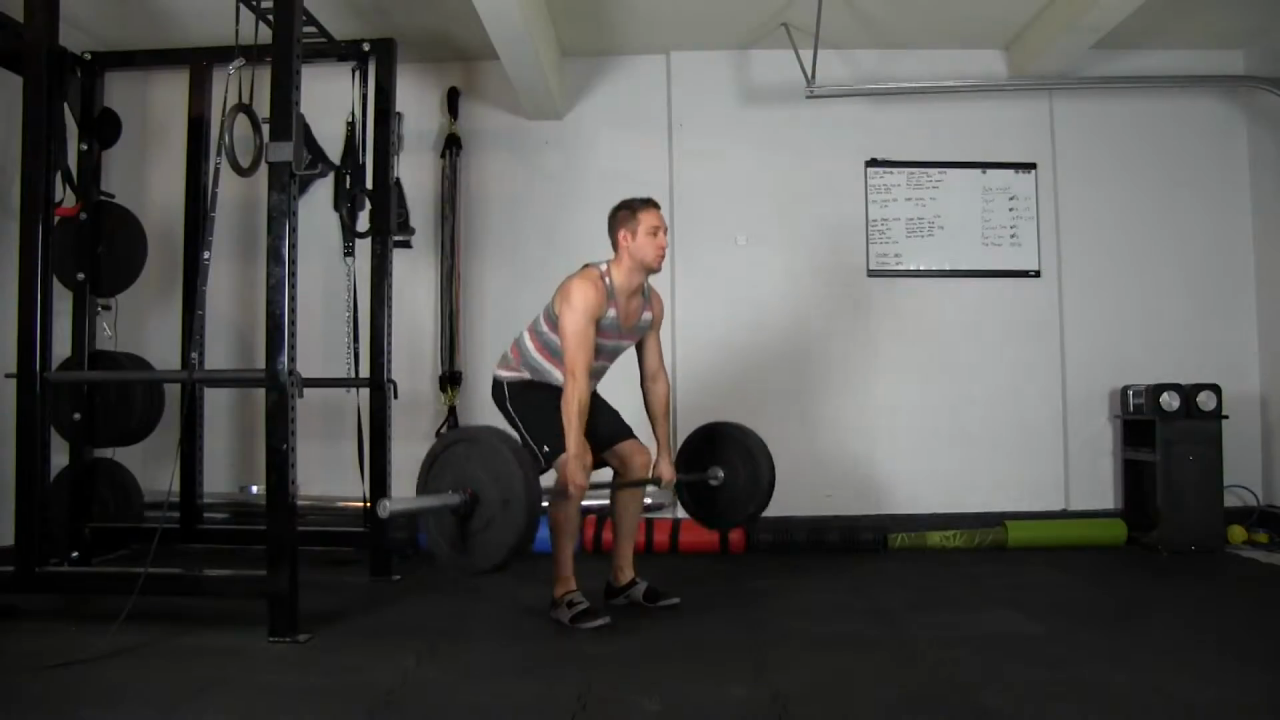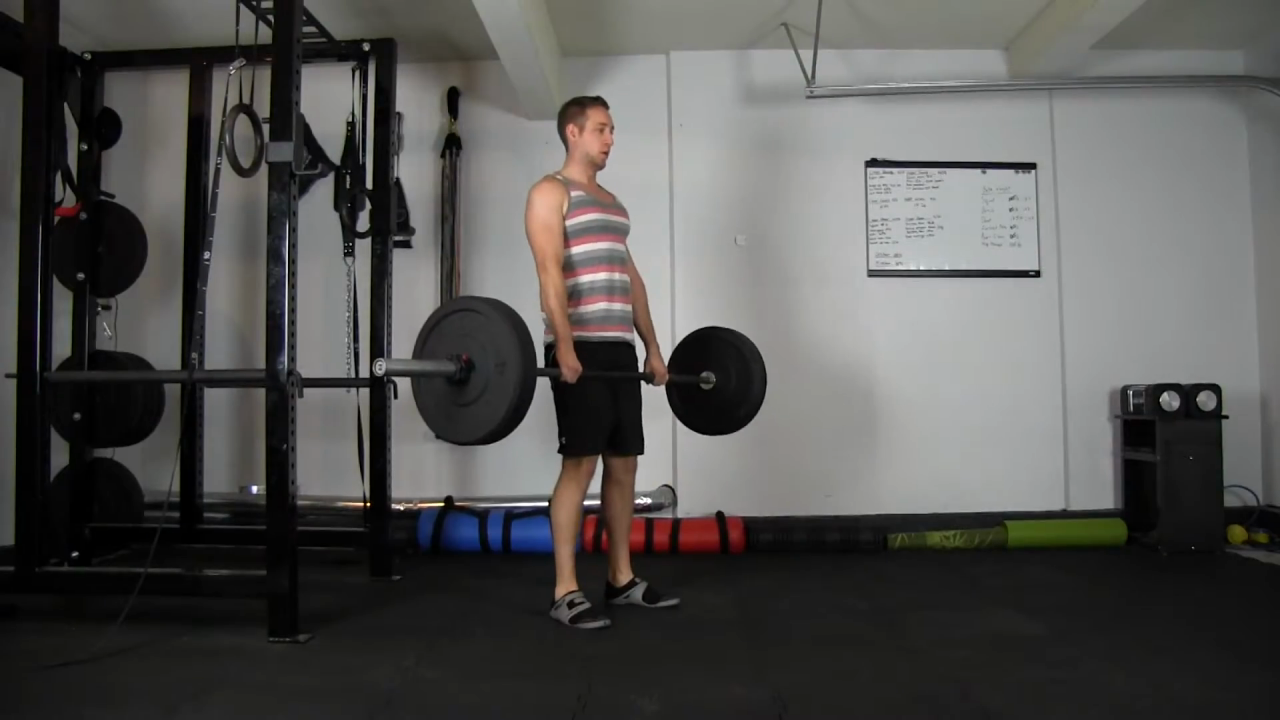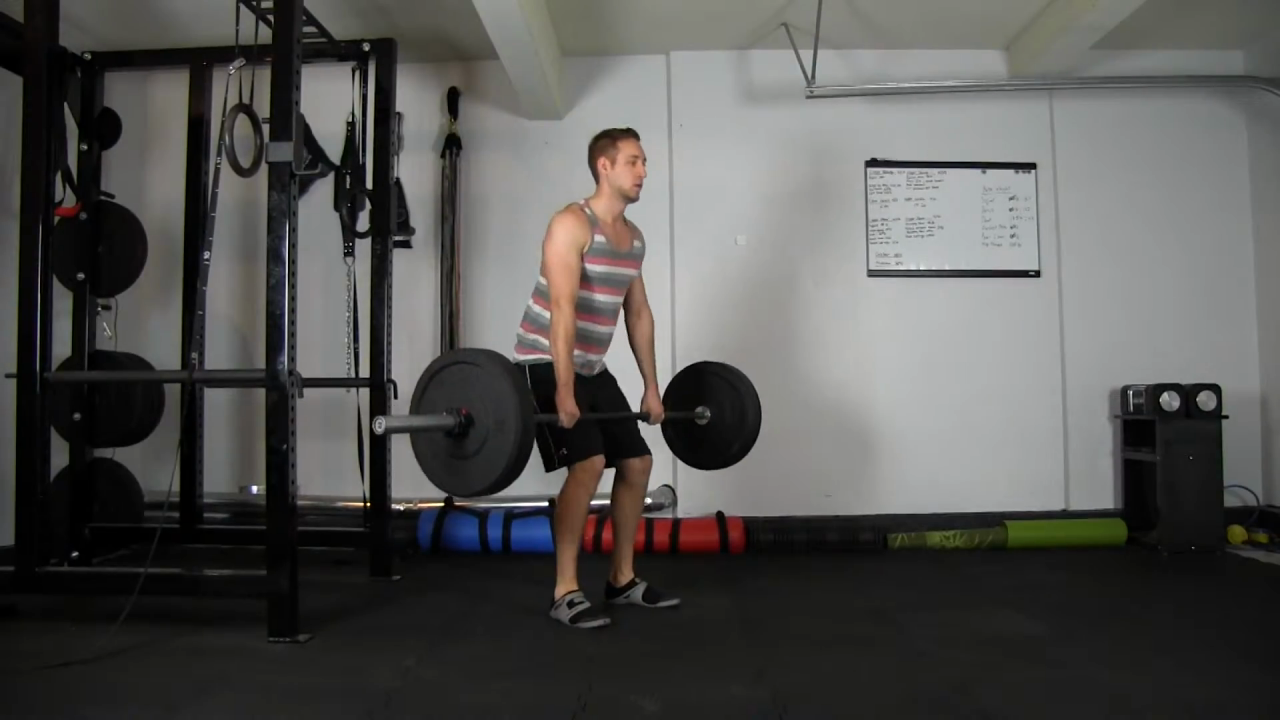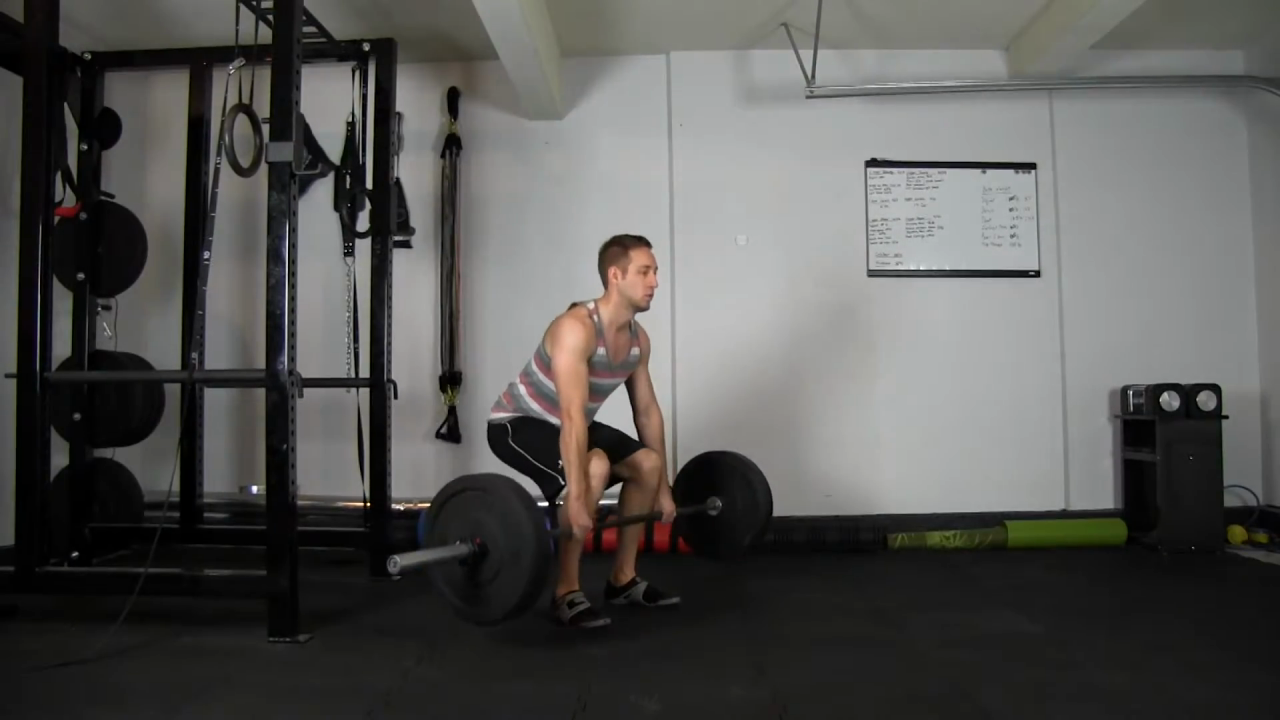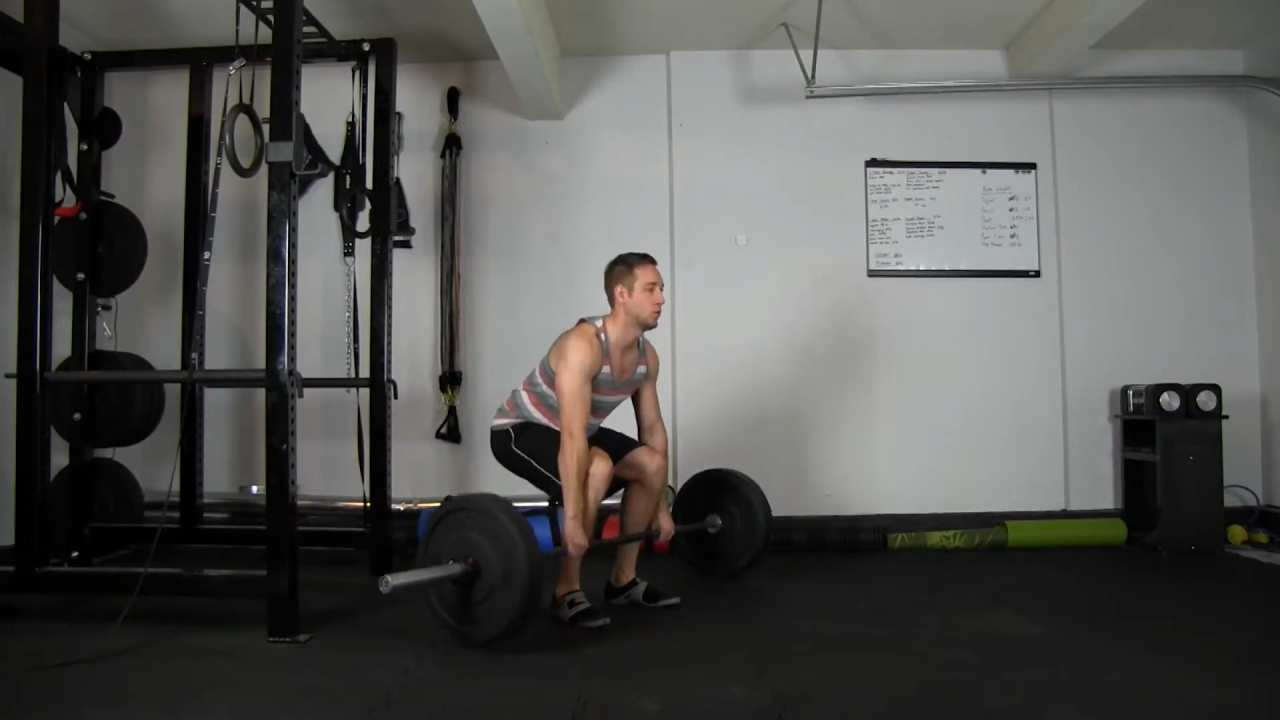
dt=1s
person 1, frame 1
left shoulder: (651, 302)
right shoulder: (587, 290)
left elbow: (655, 378)
right elbow: (574, 380)
left wrist: (665, 456)
right wrist: (574, 461)
left hip: (572, 389)
right hip: (524, 382)
left knee: (633, 460)
right knee: (574, 469)
left ankle: (623, 580)
right ankle: (564, 592)
person 1, frame 2
left shoulder: (611, 201)
right shoulder: (551, 193)
right elbow: (550, 274)
left wrist: (652, 347)
right wrist: (565, 346)
left hip: (620, 348)
right hip: (581, 348)
left knee: (623, 462)
right knee: (580, 464)
left ankle: (622, 578)
right ankle: (566, 592)
person 1, frame 3
left shoulder: (634, 236)
right shoulder: (572, 224)
left elbow: (639, 314)
right elbow: (562, 308)
left wrist: (651, 387)
right wrist: (563, 388)
left hip: (593, 368)
right hip: (545, 364)
left knee: (636, 463)
right knee: (588, 464)
left ankle: (623, 579)
right ankle: (565, 593)
person 1, frame 4
left shoulder: (638, 338)
right shoulder: (577, 328)
left elbow: (648, 410)
right elbow: (572, 416)
left wrist: (663, 488)
right wrist: (575, 497)
left hip: (562, 425)
right hip: (516, 423)
left knee: (647, 464)
right knee: (594, 467)
left ankle: (623, 579)
right ankle: (566, 593)
person 1, frame 5
left shoulder: (646, 355)
right shoulder: (583, 346)
left elbow: (652, 428)
right elbow: (572, 438)
left wrist: (662, 507)
right wrist: (573, 520)
left hip: (569, 429)
right hip: (519, 429)
left knee: (651, 466)
right knee: (597, 470)
left ankle: (623, 580)
right ankle: (567, 593)
